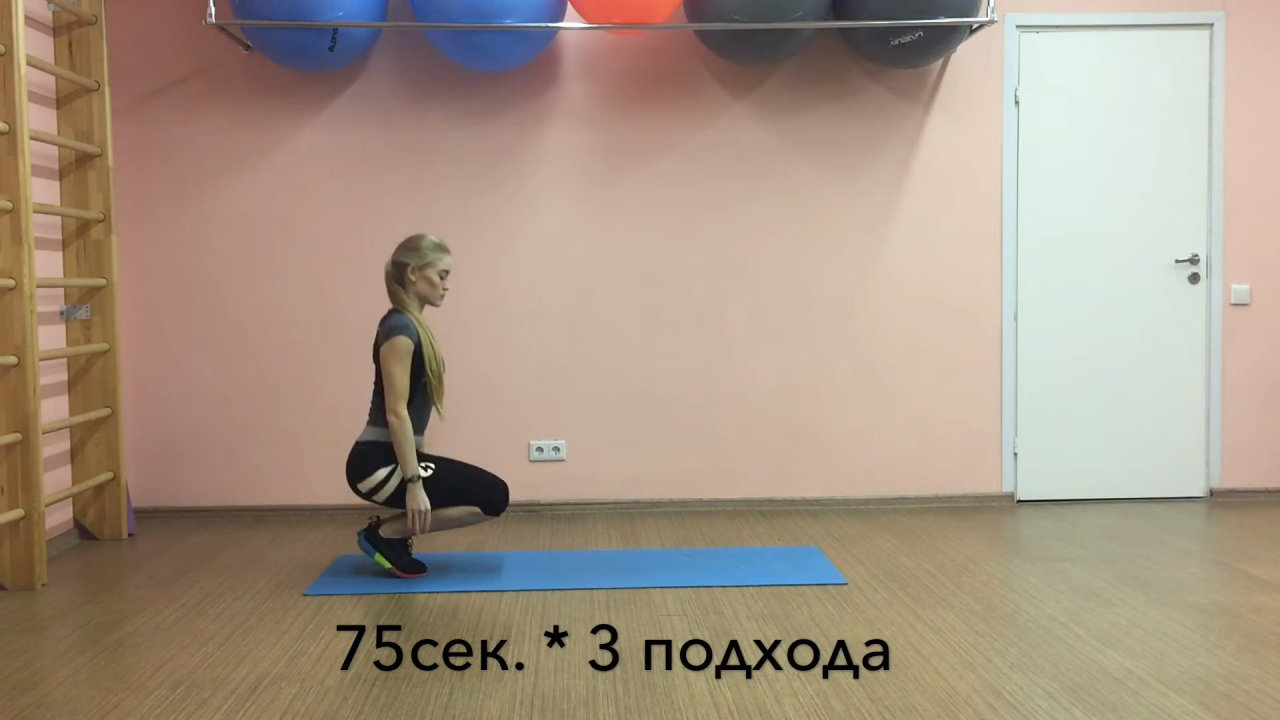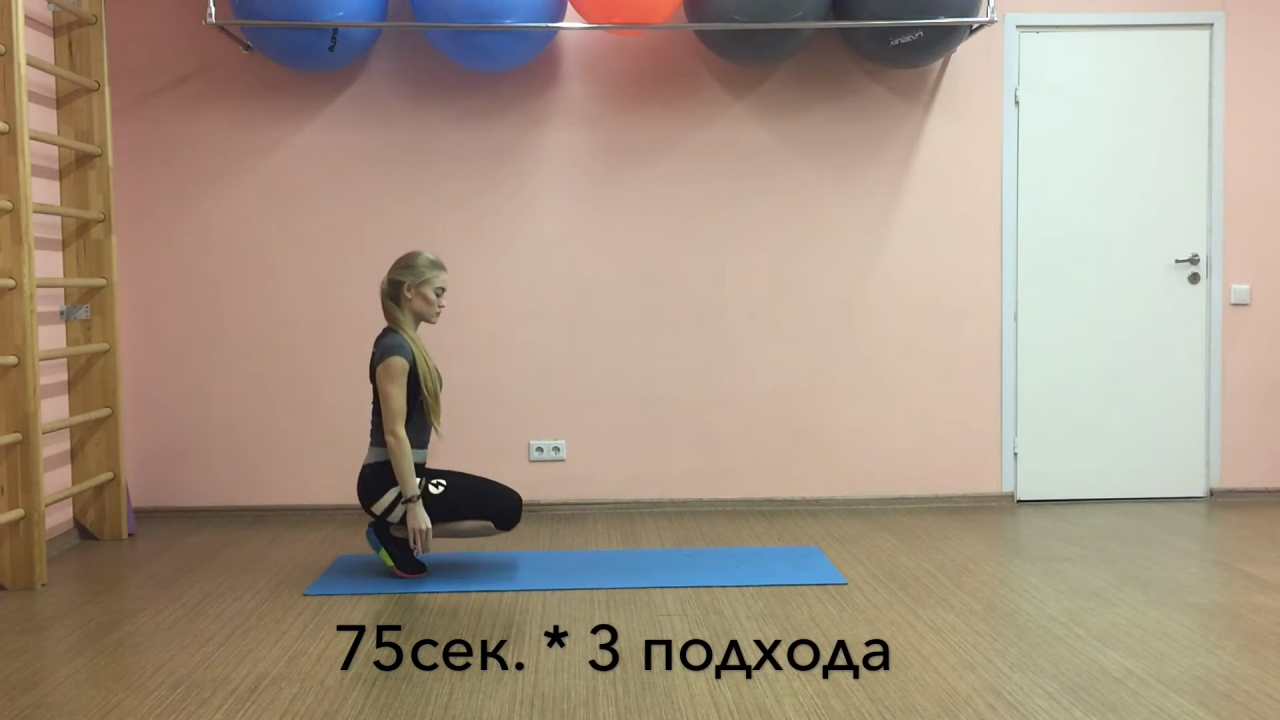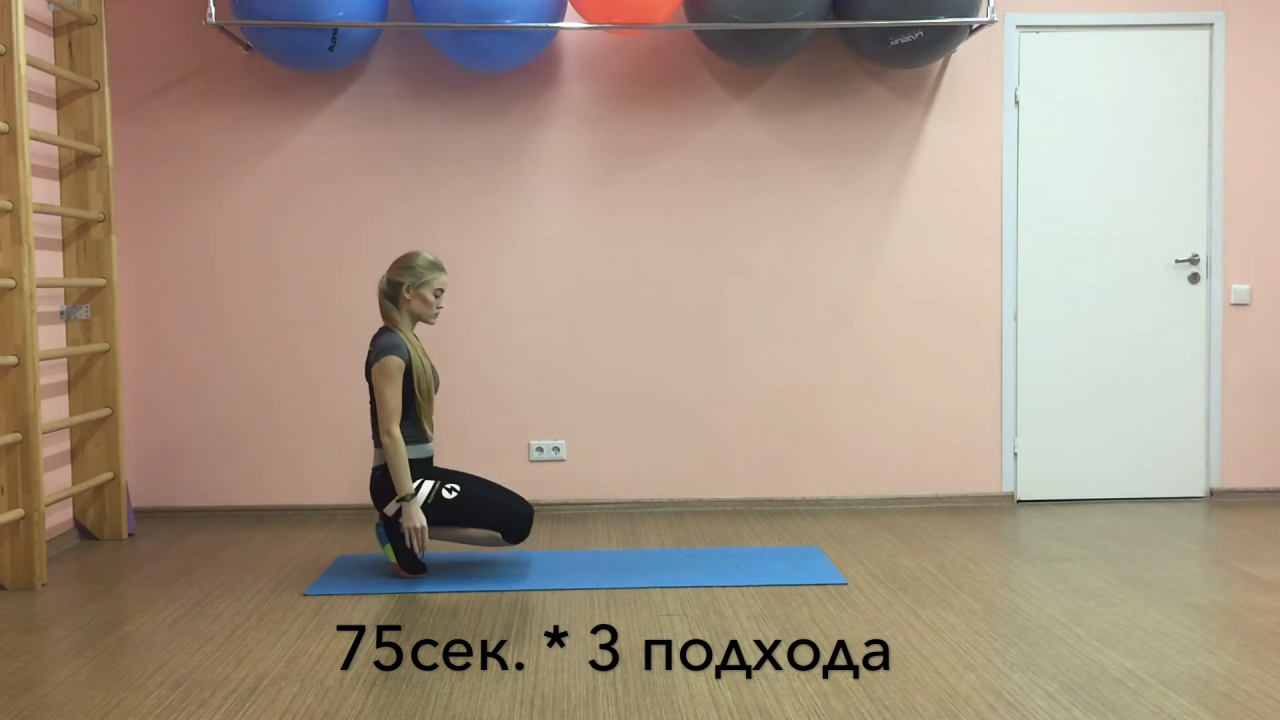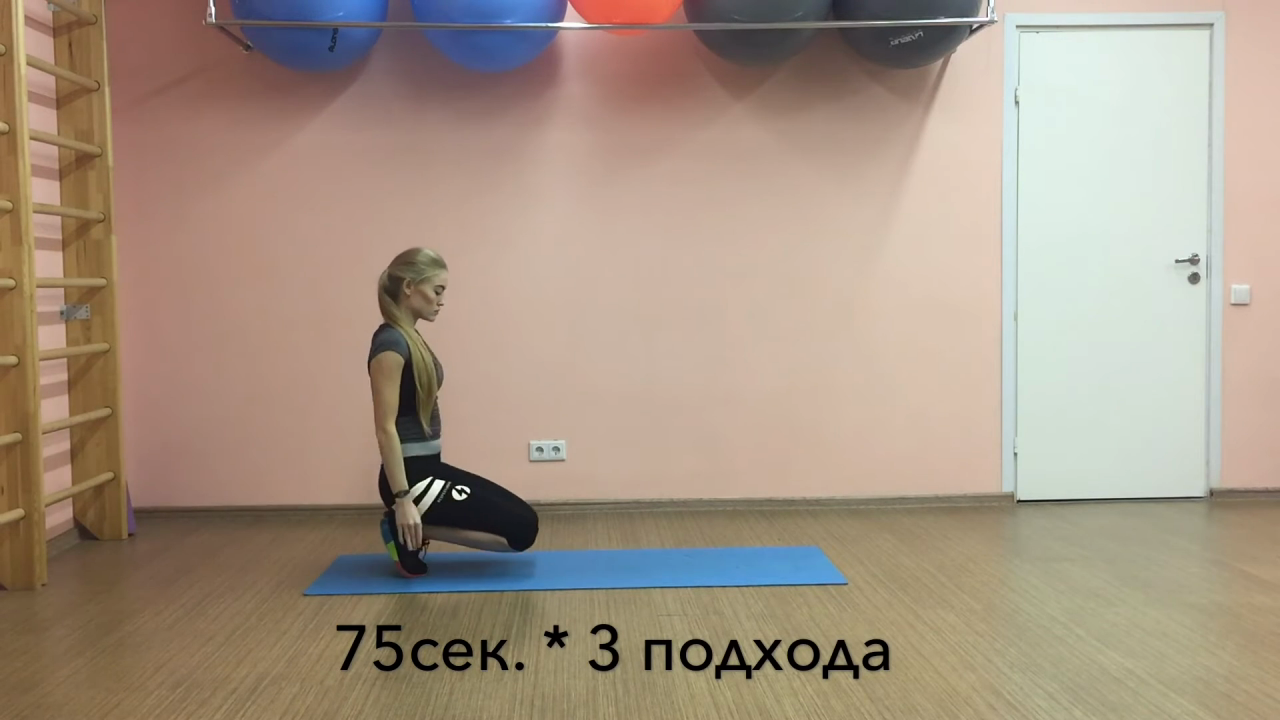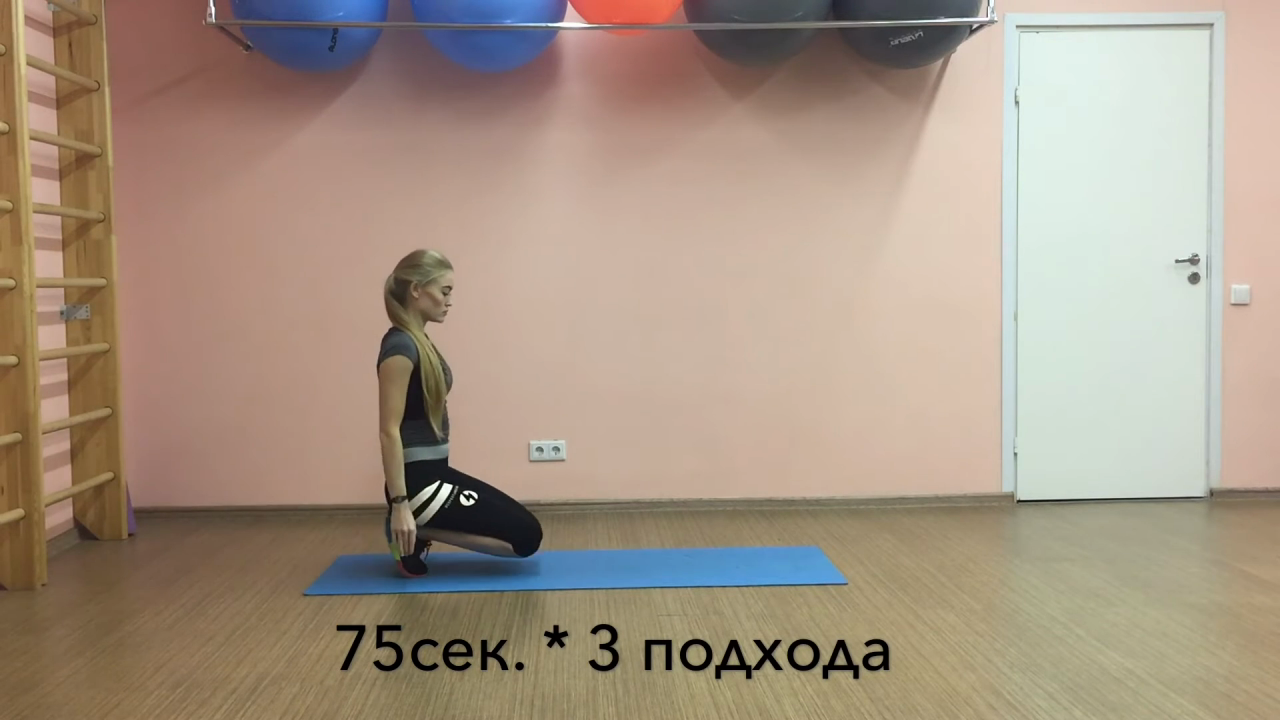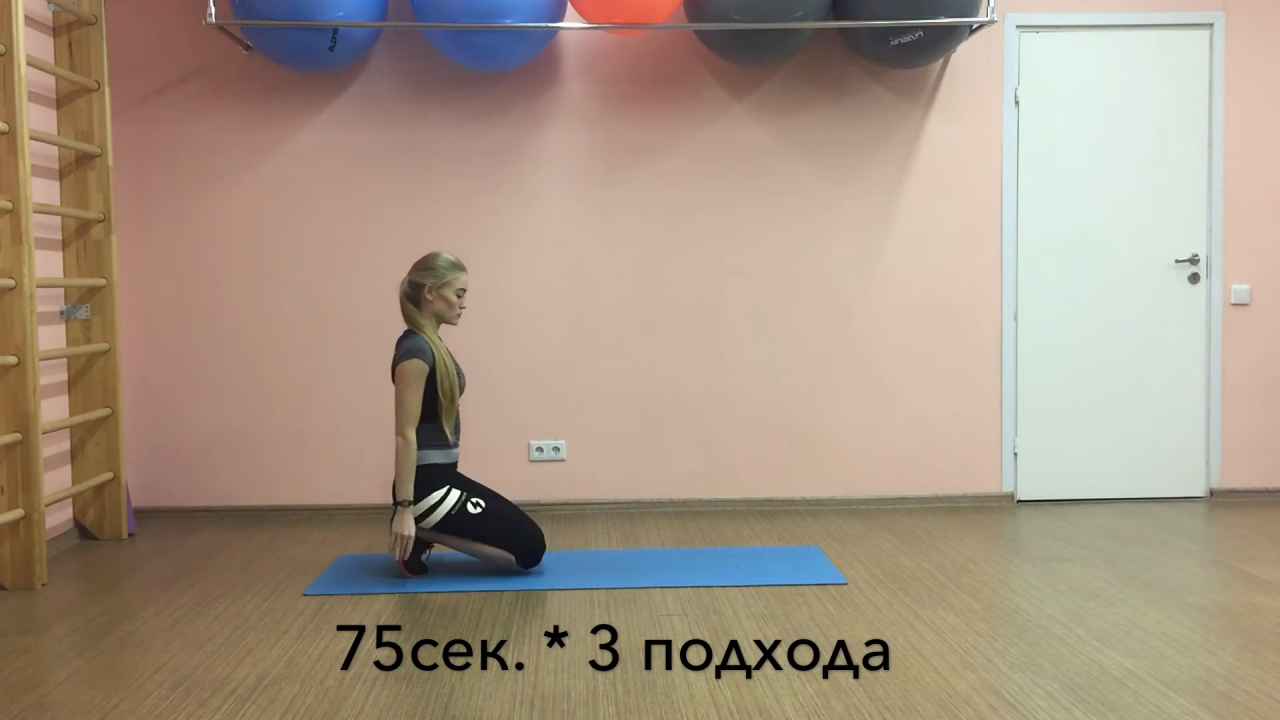
dt=0.1s
person 1, frame 1
left shoulder: (409, 324)
right shoulder: (399, 329)
right elbow: (396, 413)
left wrist: (415, 471)
right wrist: (414, 484)
left hip: (387, 457)
right hip: (378, 463)
left knee: (486, 492)
right knee: (493, 496)
left ankle: (392, 532)
right ankle: (386, 533)
person 1, frame 2
left shoulder: (406, 342)
right shoulder: (394, 348)
right elbow: (394, 431)
left wrist: (415, 491)
right wrist: (413, 504)
left hip: (405, 474)
right hip: (387, 481)
left knee: (506, 503)
right knee: (506, 508)
left ankle: (399, 531)
right ankle: (398, 532)
person 1, frame 3
left shoulder: (405, 341)
right shoulder: (390, 347)
right elbow: (390, 432)
right wrist: (409, 503)
left hip: (417, 471)
right hip: (400, 481)
left knee: (518, 513)
right knee: (516, 522)
left ankle: (408, 531)
right ankle: (404, 531)
person 1, frame 4
left shoulder: (409, 337)
right shoulder: (391, 343)
right elbow: (386, 427)
right wrist: (402, 500)
left hip: (427, 468)
right hip: (412, 476)
left knee: (522, 518)
right knee: (522, 529)
left ankle: (413, 530)
right ankle: (411, 532)
person 1, frame 5
left shoulder: (417, 341)
right shoulder: (400, 347)
right elbow: (390, 431)
right wrist: (400, 505)
left hip: (435, 472)
right hip: (419, 480)
left knee: (523, 528)
right knee: (526, 537)
left ankle: (419, 529)
right ankle: (414, 531)
person 1, frame 6
left shoulder: (428, 344)
right shoulder: (415, 350)
right elbow: (405, 434)
right wrist: (405, 508)
left hip: (442, 476)
right hip: (427, 484)
left knee: (527, 537)
right knee: (529, 549)
left ankle: (421, 532)
right ankle: (420, 534)
